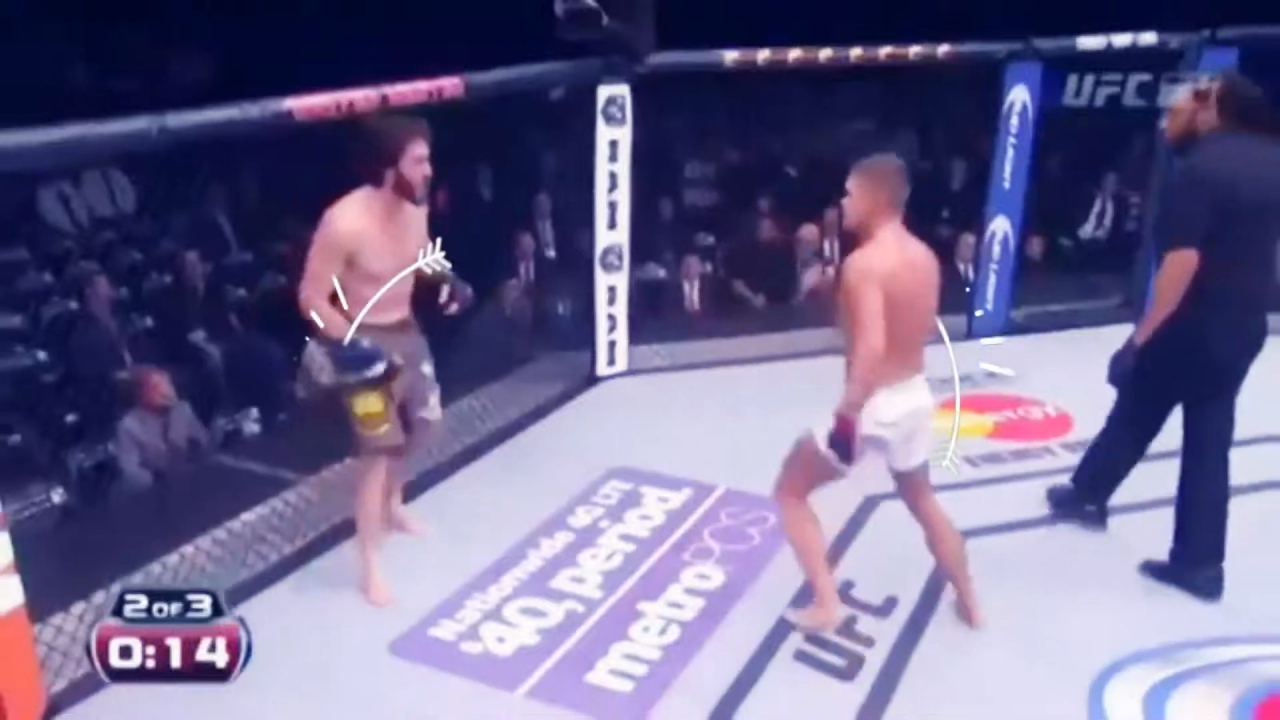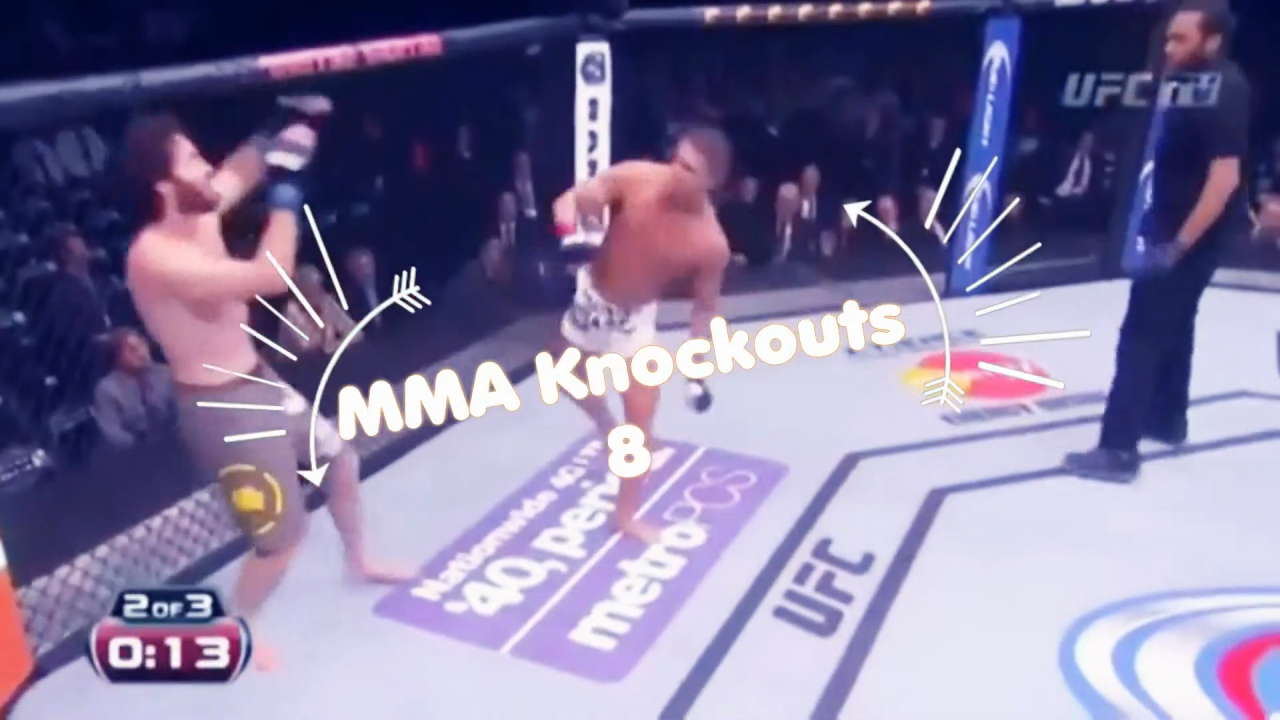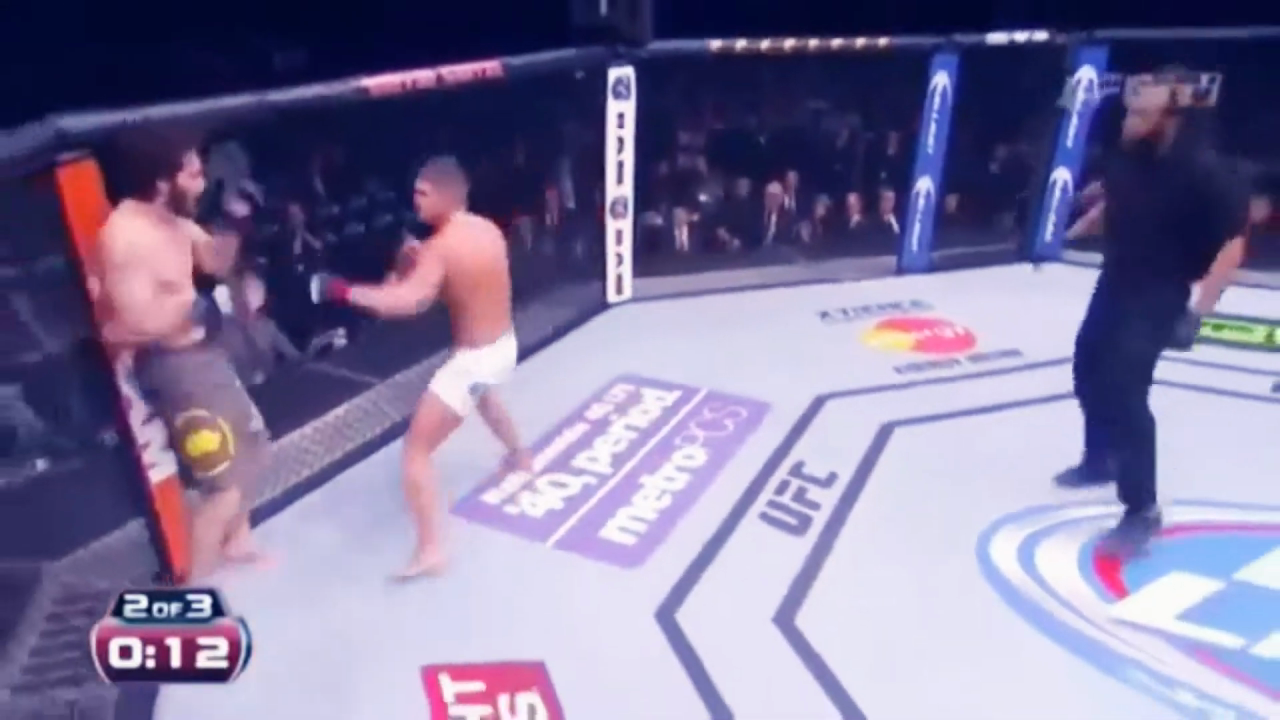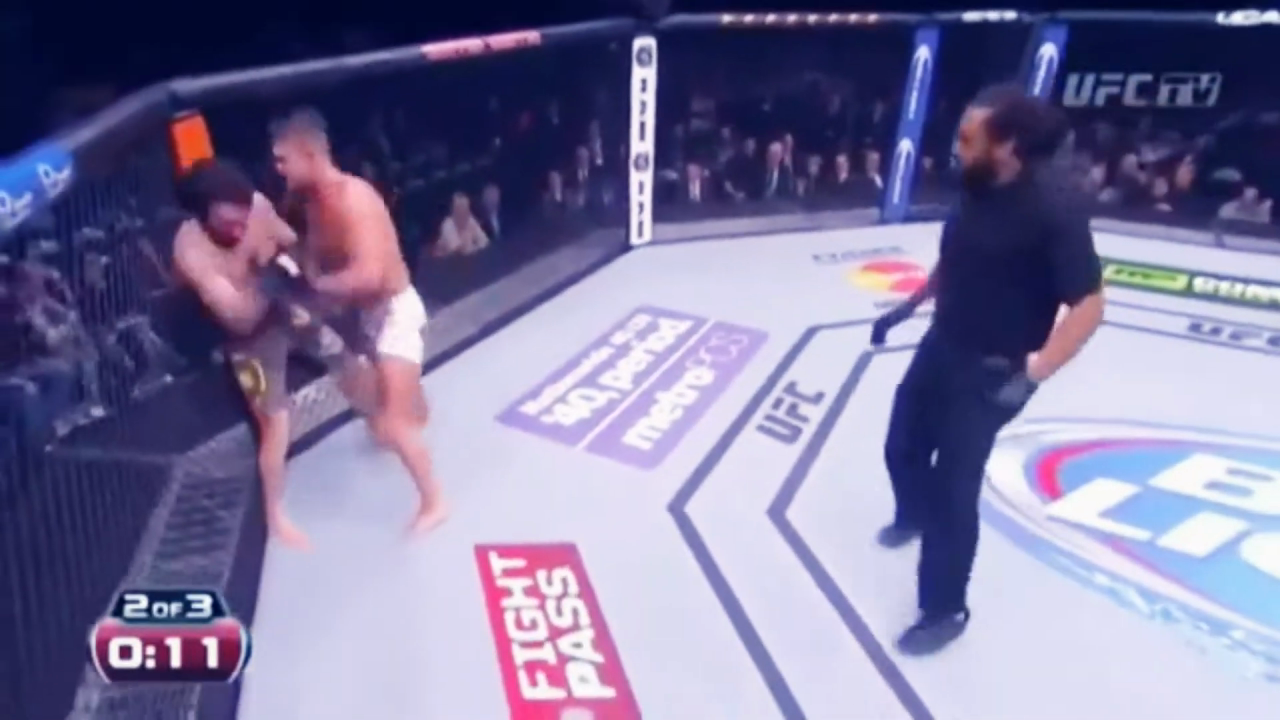
dt=1s
person 1, frame 1
left shoulder: (1196, 170)
left elbow: (1181, 263)
left wrist: (1139, 338)
left hip: (1194, 322)
left knee: (1137, 413)
right knee: (1209, 436)
left ankle: (1089, 497)
right ankle: (1200, 562)
person 1, frame 2
left shoulder: (1221, 93)
right shoulder: (1214, 84)
left elbow: (1225, 177)
left wrist: (1178, 245)
left hip: (1195, 230)
right hip: (1182, 223)
left knee: (1143, 332)
right knee: (1170, 322)
left ankle: (1116, 450)
right ankle: (1165, 418)
person 1, frame 3
left shoulder: (1203, 171)
right shoulder: (1128, 152)
left elbow: (1232, 245)
left wrist: (1199, 309)
right wrist: (1067, 237)
left hip: (1157, 302)
right hip: (1112, 287)
left knee: (1128, 395)
right knee: (1089, 375)
left ankle: (1141, 509)
right ankle: (1101, 461)
person 1, frame 4
left shoulder: (1055, 209)
right shoulder: (976, 189)
left elbow: (1087, 307)
left wrist: (1030, 377)
right wrist: (906, 307)
left hip: (990, 371)
right hip: (941, 347)
left knee: (953, 486)
right knee: (902, 448)
left ankle: (945, 610)
right ankle: (917, 515)
person 2, frame 1
left shoulder: (415, 208)
right shoulder: (343, 225)
right elbow: (310, 299)
right wrist: (355, 346)
left hip: (407, 335)
right hip: (367, 347)
left knee: (421, 430)
right knee: (380, 454)
left ankle: (390, 503)
right ankle: (369, 566)
person 2, frame 2
left shoulder: (196, 217)
right shoulder: (158, 259)
left elbow: (239, 174)
right elbow: (269, 275)
left wrist: (282, 144)
right wrist: (287, 190)
left hip: (260, 384)
right hip: (220, 411)
left knee: (344, 467)
right knee: (280, 543)
left ankle: (357, 561)
person 2, frame 3
left shoulder: (169, 218)
right shoulder: (126, 236)
left elbow: (214, 262)
right elbow: (136, 324)
right wrist: (195, 309)
left hip: (201, 354)
right hip: (170, 364)
left knee: (255, 445)
right knee: (227, 490)
left ankle: (237, 542)
person 2, frame 4
left shoulder: (253, 207)
right shoulder: (190, 251)
left elbow: (291, 243)
right elbow: (241, 319)
left wrist: (289, 262)
right wrist: (268, 277)
left hip: (283, 309)
right hip: (248, 335)
left knee: (344, 359)
right knee: (278, 425)
right ankle: (274, 515)
person 3, frame 1
left shoulder: (862, 264)
right shoulder: (922, 255)
left elbow: (871, 346)
left wrist: (846, 418)
left hip: (872, 409)
right hip: (914, 398)
left knee: (792, 491)
right knee: (923, 504)
left ankle: (825, 603)
right ankle: (968, 602)
person 3, frame 2
left shoulder: (709, 245)
right shoulder: (633, 179)
left elbow: (706, 305)
right elbow: (572, 202)
right wrist: (565, 225)
left hip: (632, 318)
right hip: (591, 298)
left knee: (640, 418)
left ankle: (627, 513)
right ankle: (611, 436)
person 3, frame 3
left shoulder: (442, 247)
right shoulder: (488, 229)
left elbow: (409, 300)
left wrist: (343, 291)
left hip: (475, 358)
right hip: (503, 347)
left knee: (415, 453)
right knee: (486, 403)
left ankle: (430, 548)
right ankle: (520, 459)
person 3, frame 4
left shoulder: (351, 200)
right shoulder: (314, 202)
left elbow: (366, 276)
right elbow: (317, 261)
left wrist: (319, 284)
left hip: (396, 310)
right hip: (371, 309)
left knee: (395, 422)
right knee: (375, 387)
left ankle: (433, 503)
right ankle: (419, 413)
